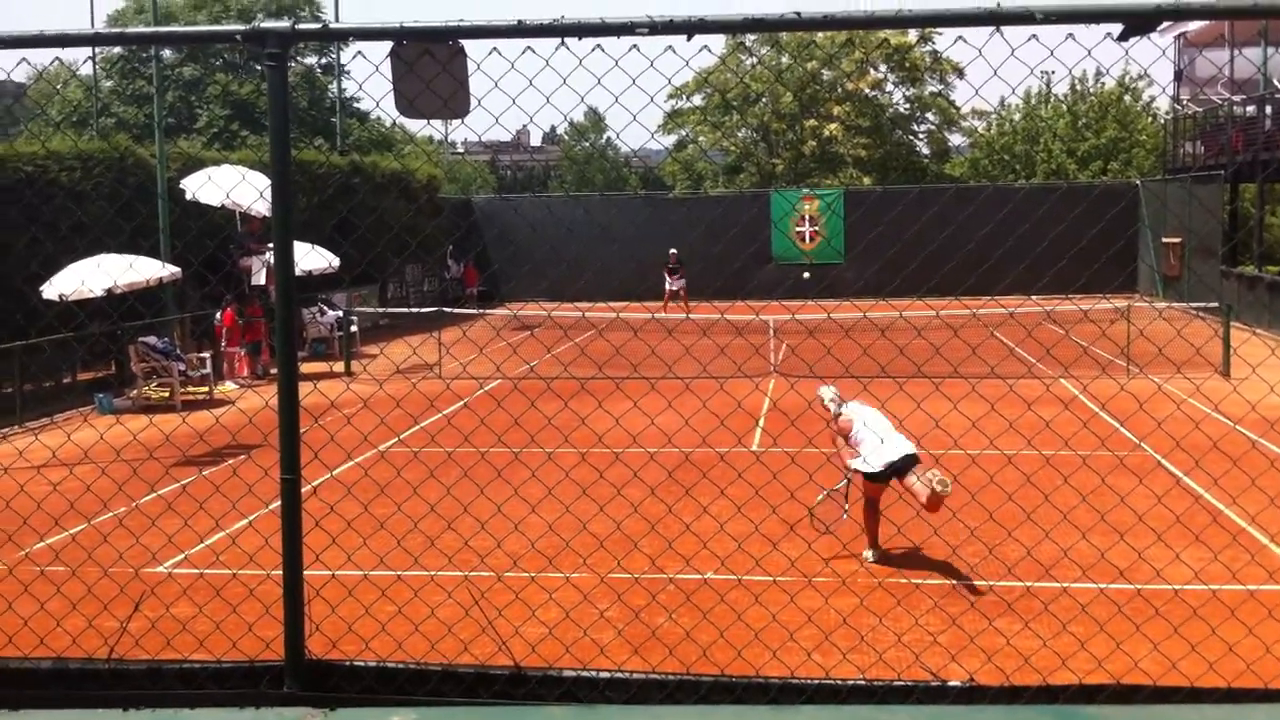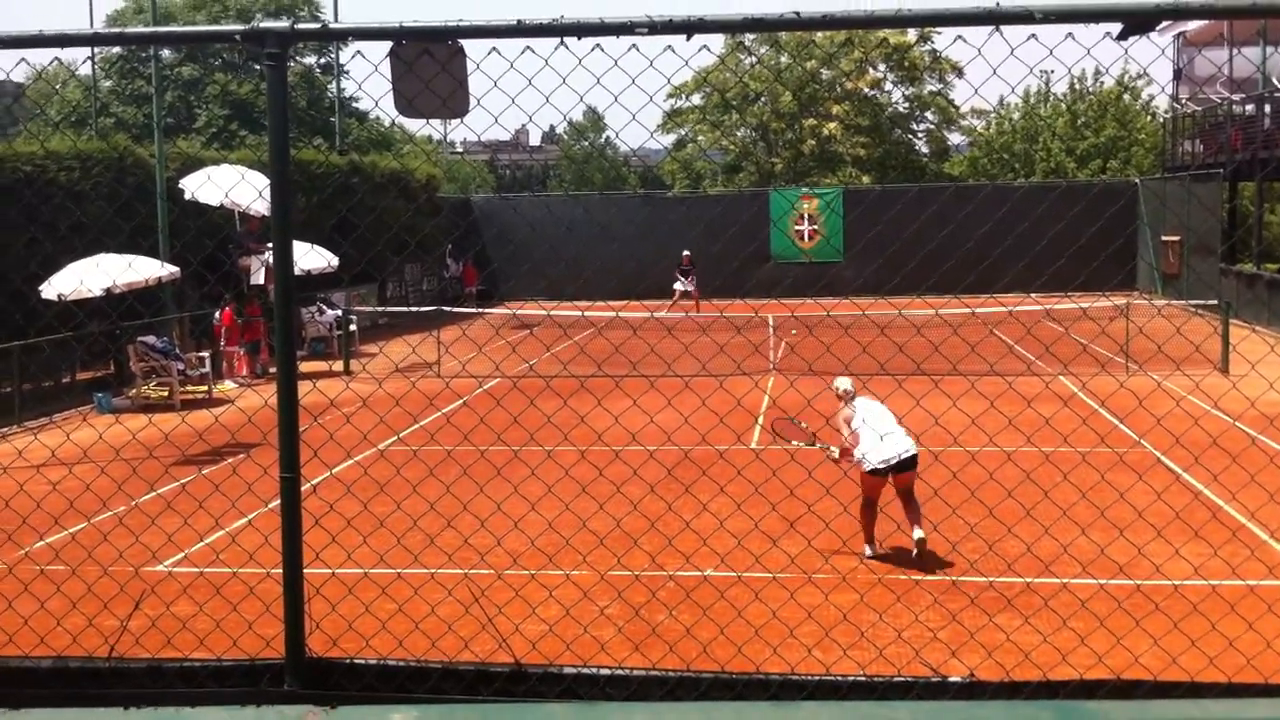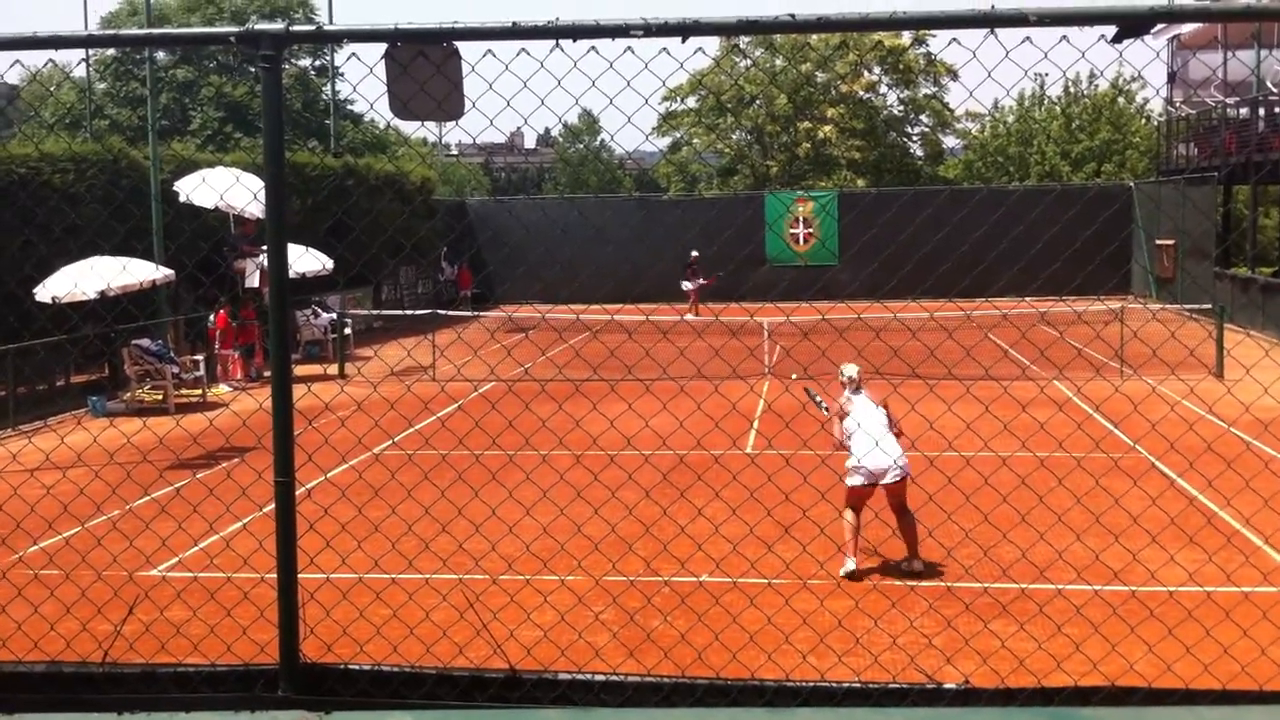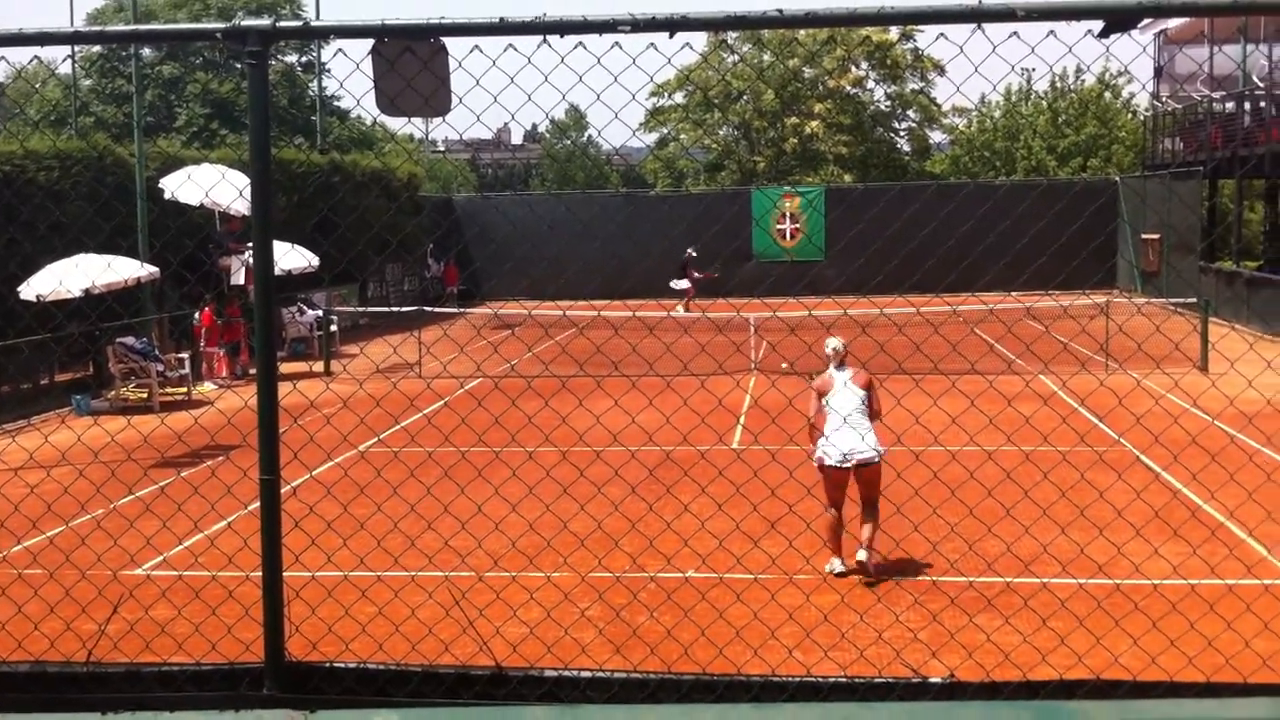
dt=0.2s
person 1, frame 1
left shoulder: (837, 426)
right shoulder: (860, 405)
left elbow: (848, 463)
left hip: (876, 461)
right hip: (903, 451)
left knee: (871, 501)
right knee: (931, 503)
left ankle: (872, 550)
right ankle: (934, 484)
person 1, frame 2
left shoulder: (842, 414)
right shoulder: (872, 400)
left elbow: (849, 446)
left wrist: (839, 454)
left hip: (874, 455)
right hip: (904, 448)
left knee: (870, 499)
right knee: (907, 495)
left ankle: (870, 545)
right ankle: (917, 531)
person 1, frame 3
left shoulder: (839, 407)
right shoulder: (876, 399)
left elbow: (839, 441)
right elbow: (896, 432)
left wrist: (851, 445)
left hip: (864, 466)
right hip: (893, 460)
left knee: (851, 509)
right knee: (901, 508)
left ankle: (850, 560)
right ankle: (914, 560)
person 1, frame 4
left shoulder: (820, 382)
right shoulder: (864, 377)
left elbow: (814, 420)
right elbow: (876, 412)
left wrist: (817, 446)
left hip: (834, 448)
right hip: (866, 446)
left knee: (834, 506)
right knee: (869, 503)
left ankle: (837, 560)
right ankle: (865, 551)
